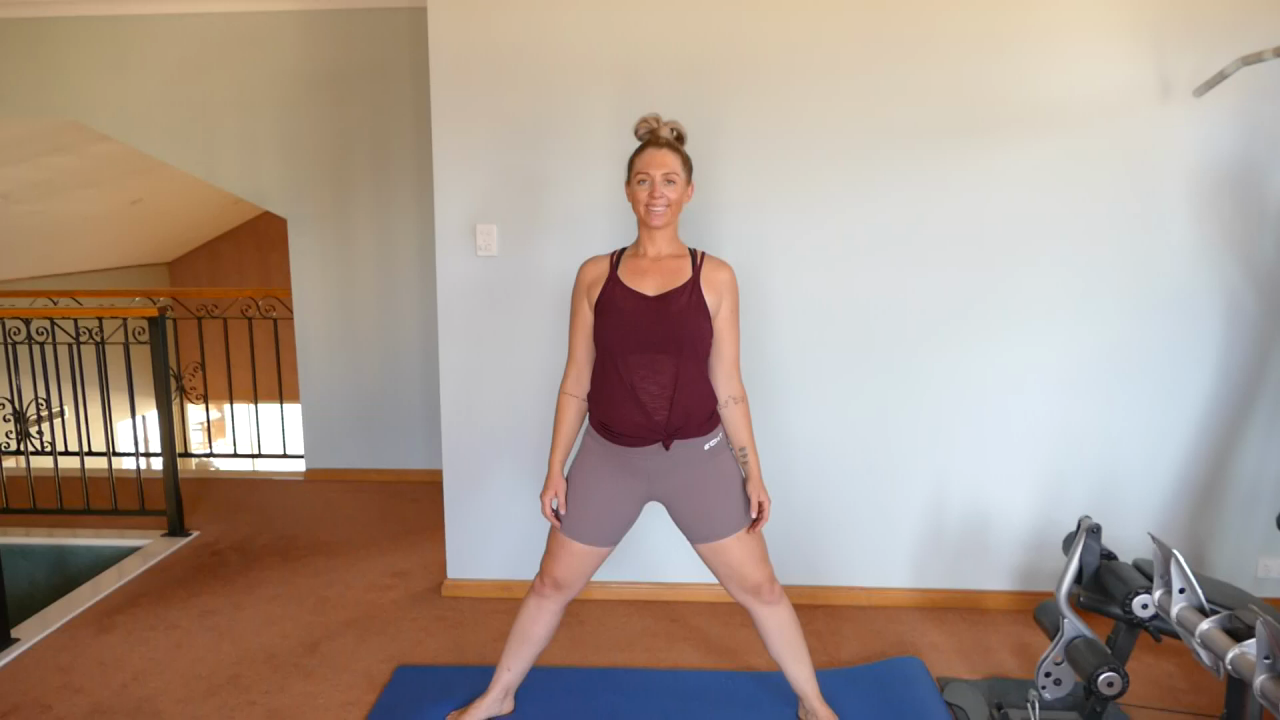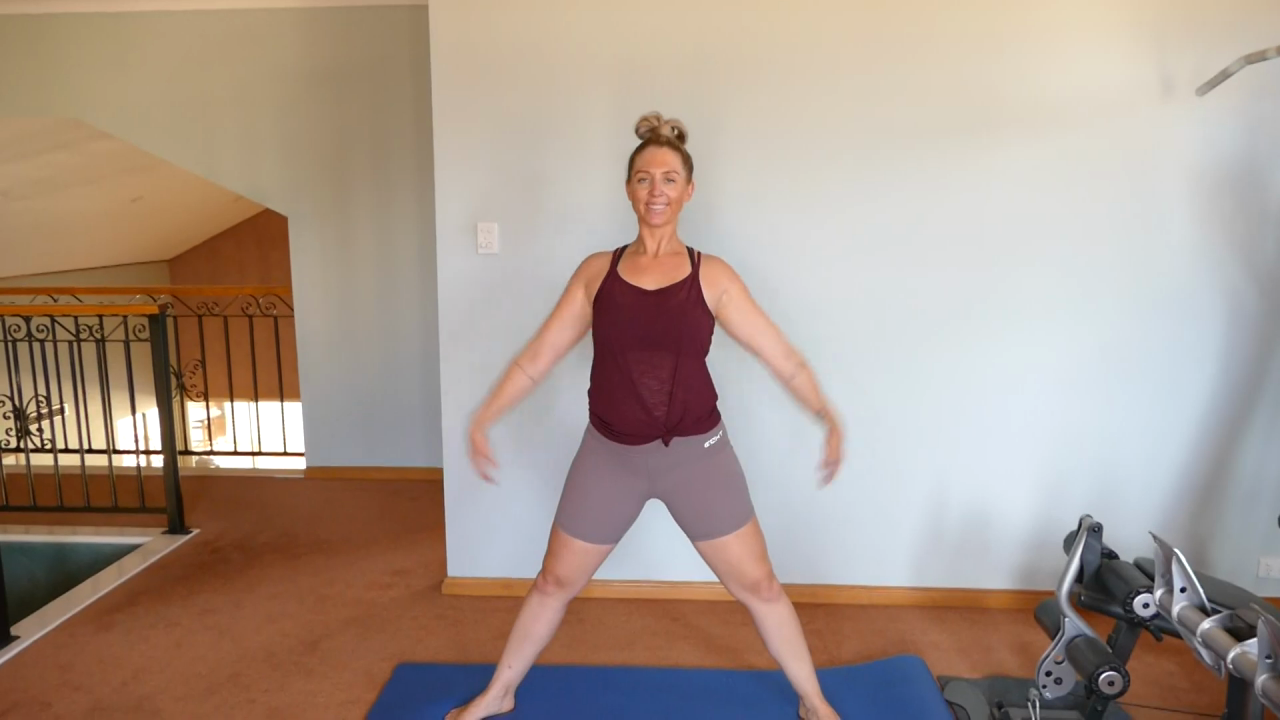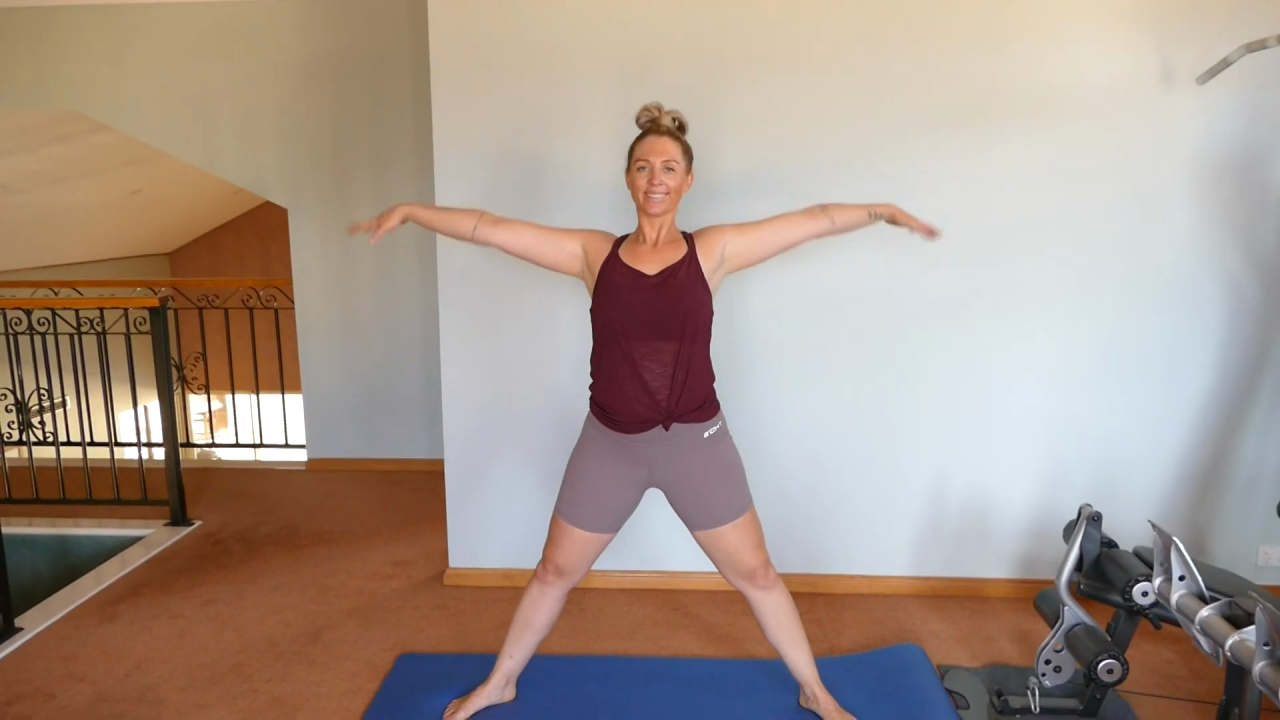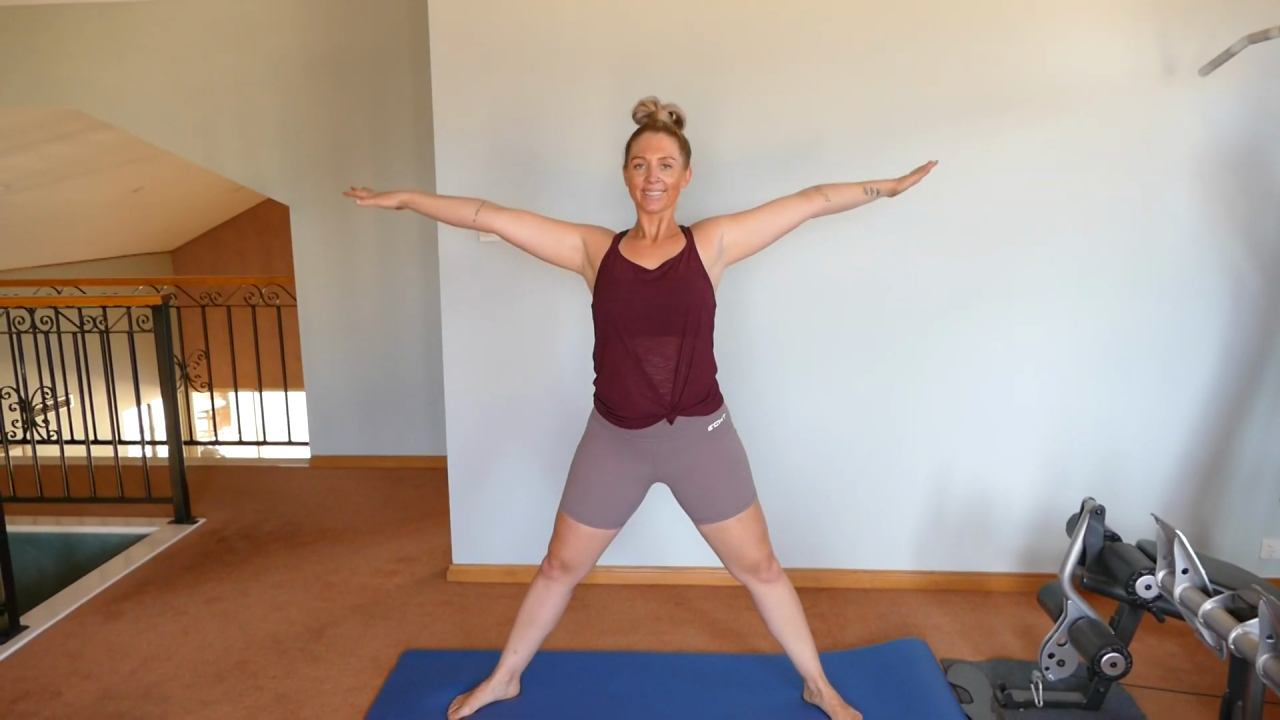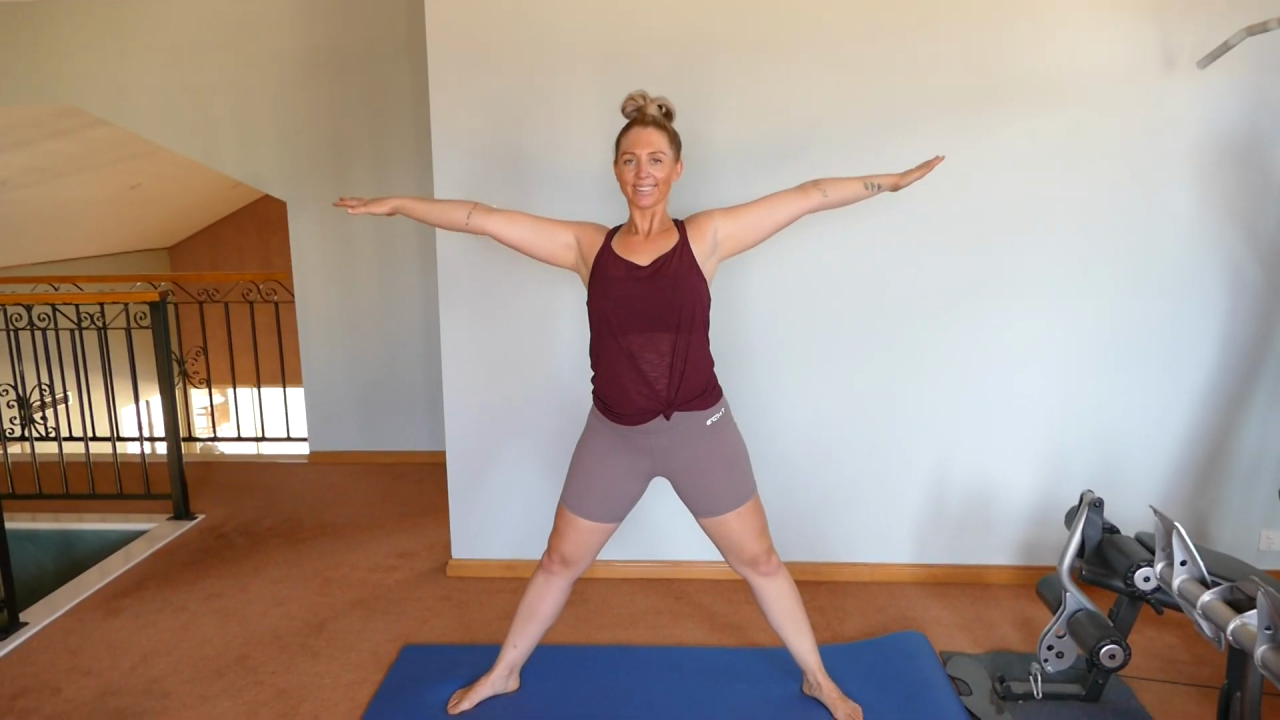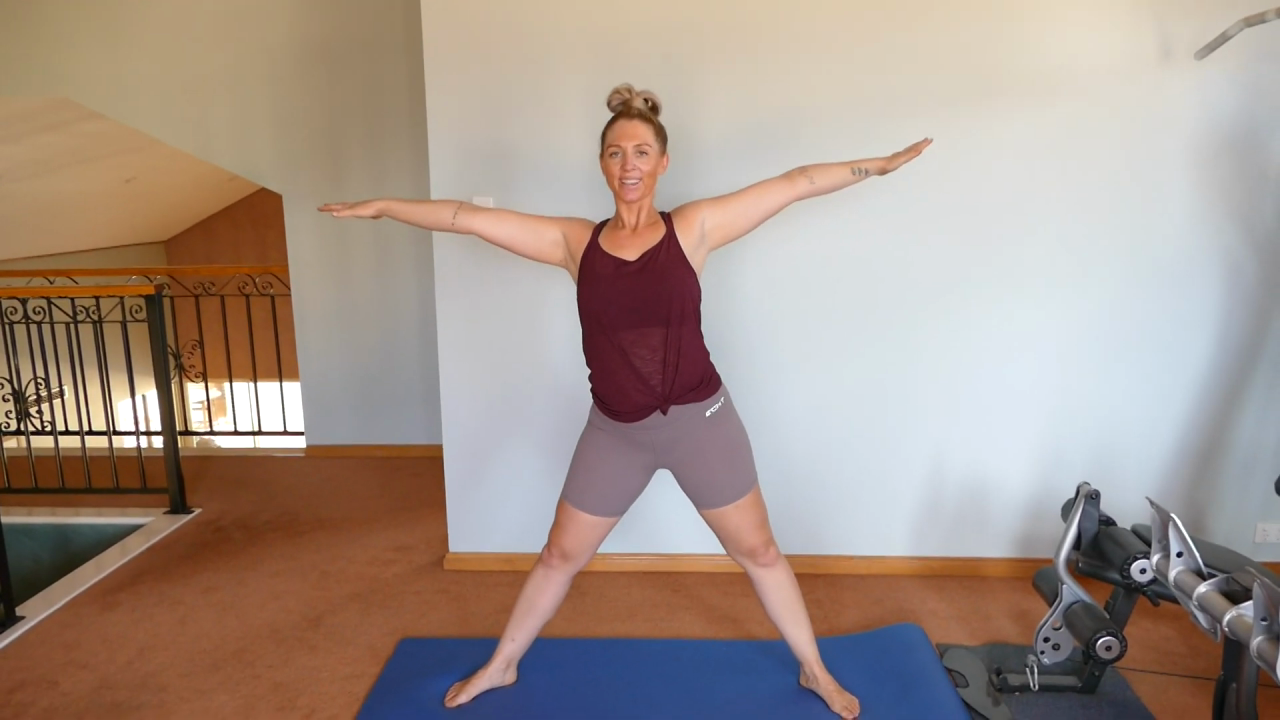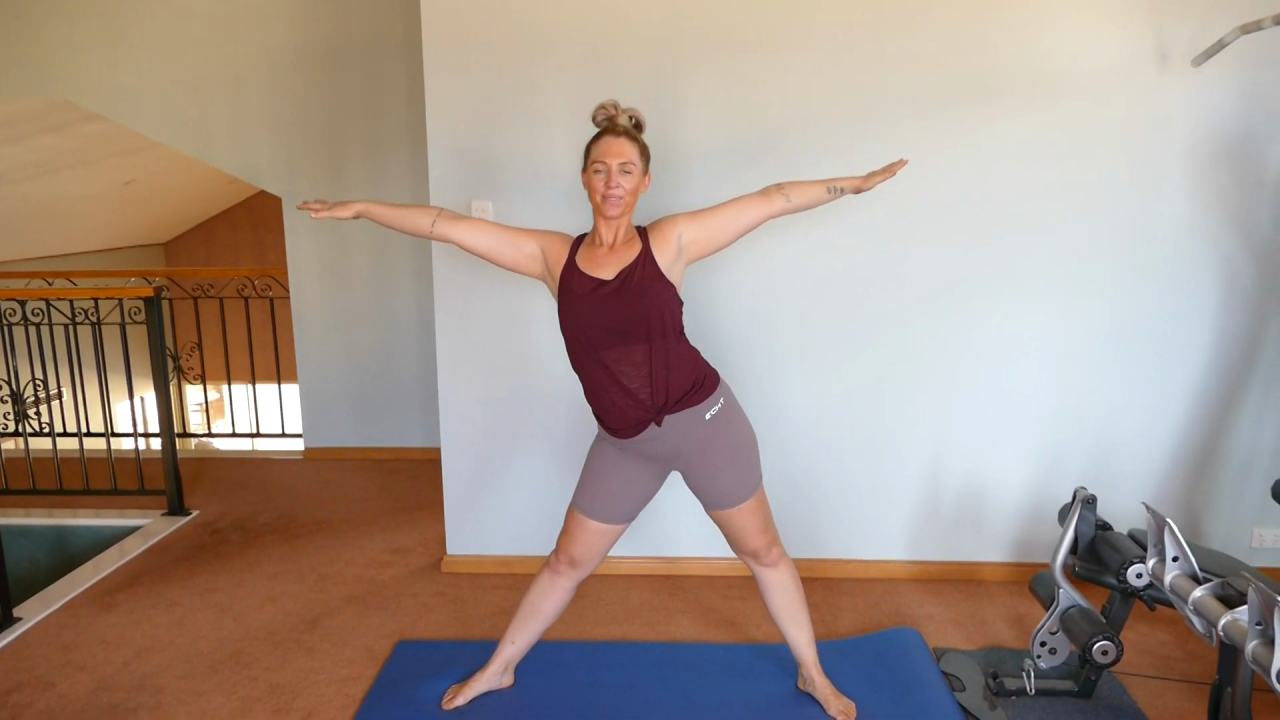
dt=0.4s
person 1, frame 1
left shoulder: (715, 277)
right shoulder: (594, 276)
left elbow: (728, 386)
right elbow: (576, 383)
left wrist: (754, 472)
right wrist: (555, 469)
left hip: (698, 457)
right hip: (609, 458)
left knee: (759, 588)
right knee: (553, 585)
person 1, frame 2
left shoulder: (711, 276)
right shoulder: (597, 271)
left elbow: (776, 349)
right elbow: (541, 353)
left wrist: (827, 418)
right wrist: (485, 417)
left hip: (697, 452)
right hip: (609, 454)
left knee: (759, 585)
right knee: (555, 583)
person 1, frame 3
left shoulder: (712, 251)
right shoulder: (593, 253)
left elbow: (813, 221)
right elbow: (490, 229)
left wrist: (885, 211)
right wrist: (406, 211)
left hip: (695, 442)
right hip: (609, 444)
left knee: (756, 574)
right knee: (555, 572)
person 1, frame 4
left shoulder: (712, 243)
right shoulder: (593, 249)
left elbow: (811, 201)
right elbow: (490, 216)
left wrist: (887, 186)
right wrist: (402, 198)
left hip: (701, 437)
right hip: (614, 439)
left knee: (760, 568)
right knee: (560, 568)
person 1, frame 5
left shoulder: (704, 237)
right shoulder: (587, 245)
left elbow: (807, 195)
right elbow: (482, 217)
left wrist: (888, 181)
right wrist: (393, 204)
left hip: (699, 430)
right hip: (613, 436)
left knee: (758, 560)
right knee: (560, 561)
person 1, frame 6
left shoulder: (692, 227)
right shoulder: (575, 241)
left elbow: (794, 184)
right elbow: (468, 217)
left wrist: (877, 165)
right wrist: (379, 207)
left hip: (699, 420)
right hip: (614, 431)
left knee: (758, 551)
right knee: (561, 555)
right ankle: (500, 666)
person 1, frame 7
left shoulder: (669, 241)
right shoulder: (554, 256)
left elbow: (771, 200)
right elbow: (448, 225)
left wrist: (852, 183)
right wrist: (360, 207)
left hip: (704, 421)
right hip: (624, 443)
left knee: (763, 551)
right knee: (568, 561)
right ankle: (497, 669)
